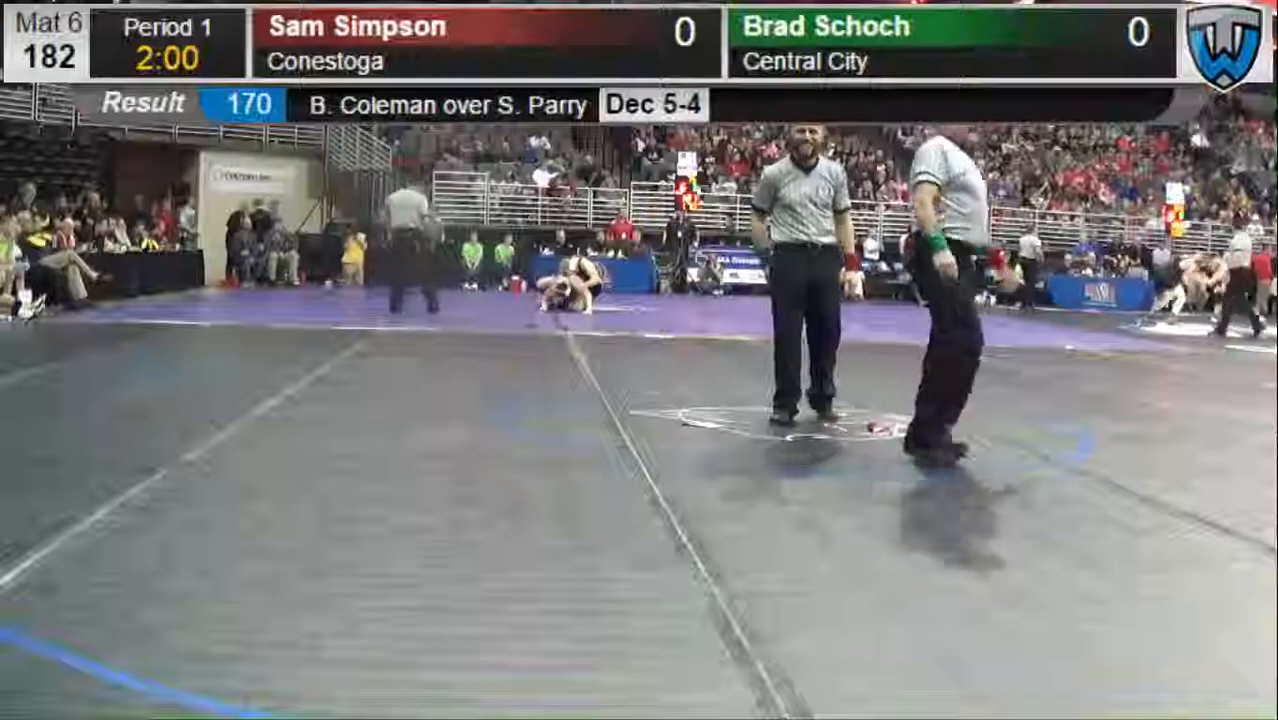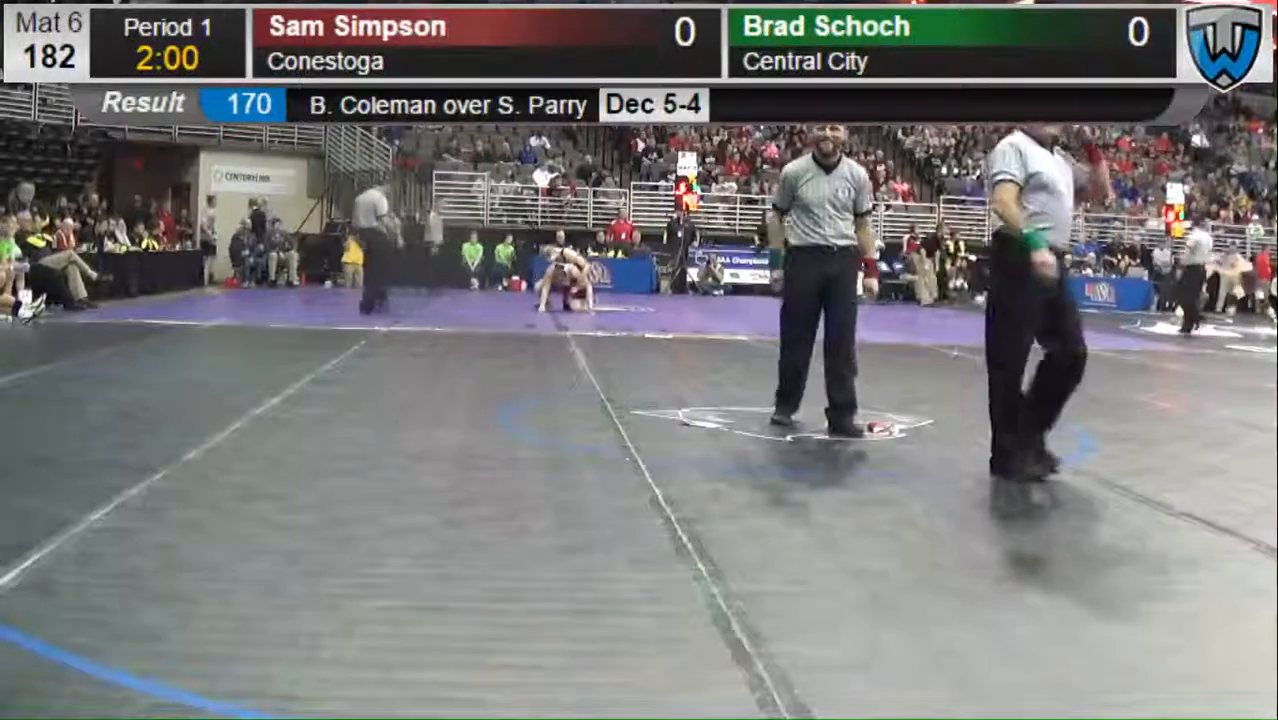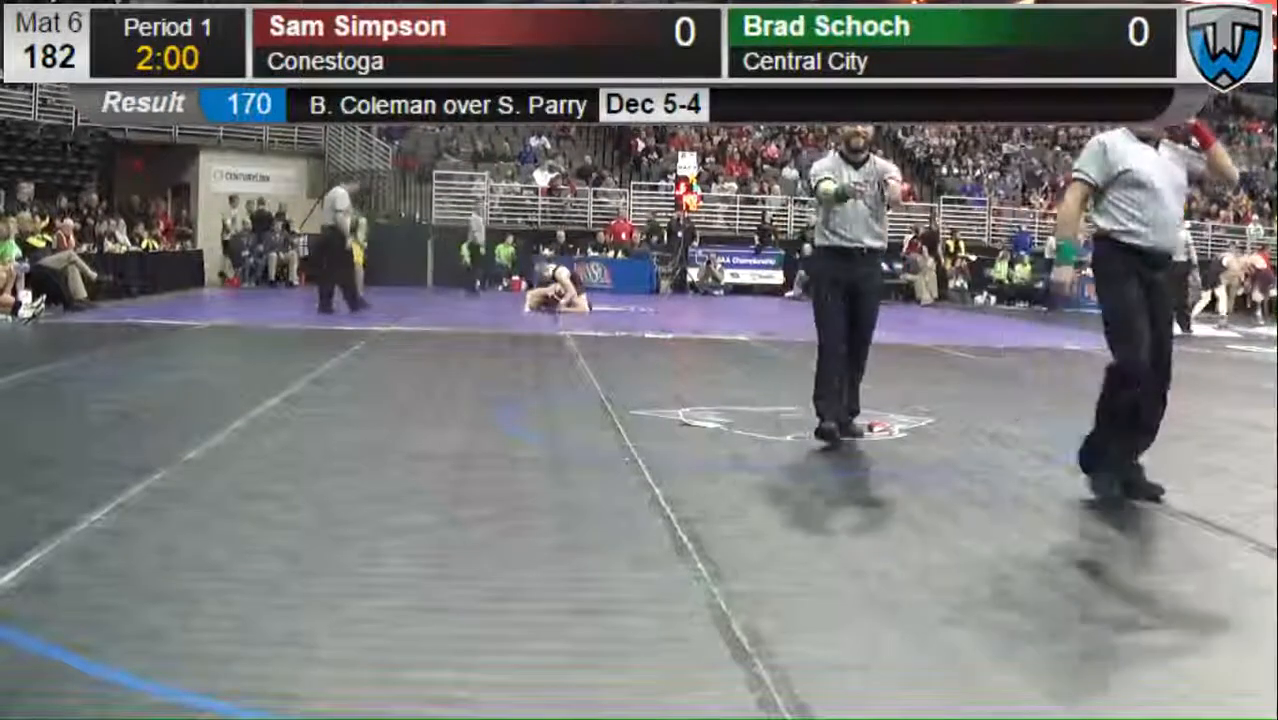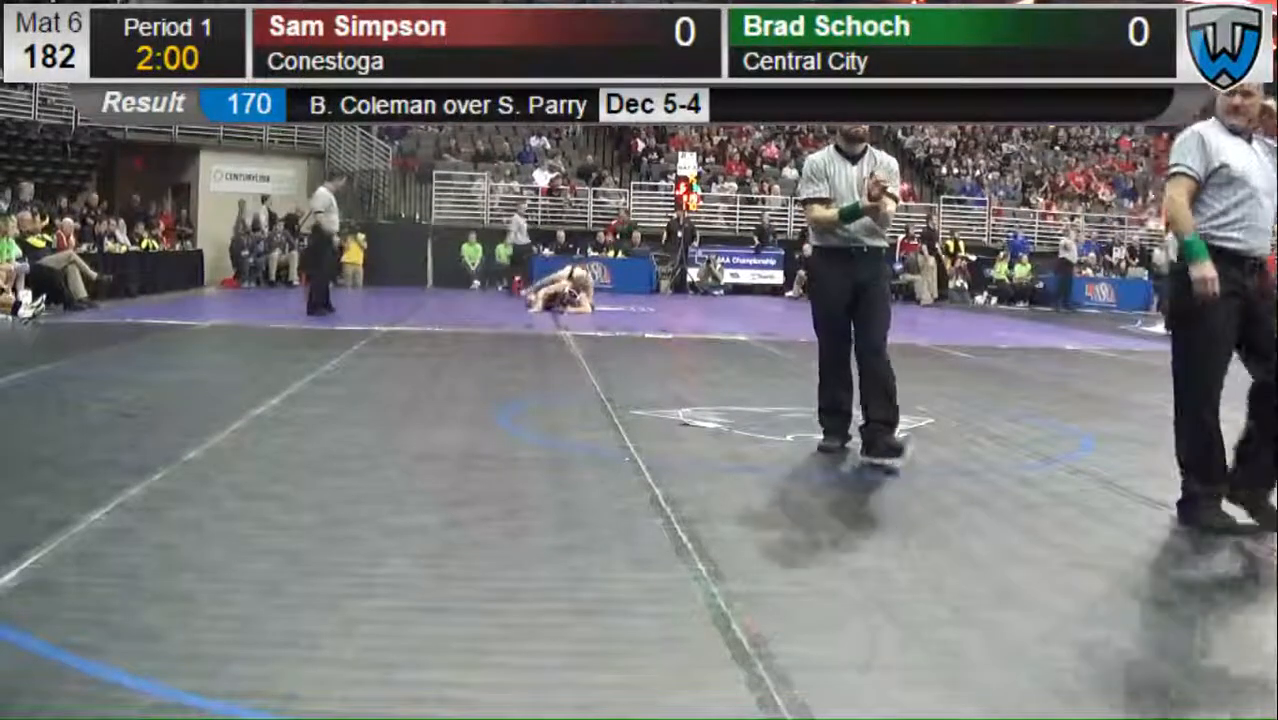
dt=0.7s
person 1, frame 1
left shoulder: (960, 158)
right shoulder: (937, 150)
right elbow: (923, 202)
right wrist: (938, 248)
left hip: (956, 259)
right hip: (940, 259)
left knee: (948, 343)
right knee: (965, 342)
left ankle: (927, 432)
right ankle: (932, 431)
person 1, frame 2
left shoulder: (1060, 158)
right shoulder: (1014, 147)
left elbow: (1101, 192)
right elbow: (1003, 202)
left wrist: (1092, 149)
right wrist: (1034, 246)
left hip: (1049, 266)
right hip: (1019, 263)
left knee: (1071, 354)
right knee: (1009, 359)
left ankle: (1028, 432)
right ankle: (1009, 453)
person 1, frame 3
left shoulder: (1177, 154)
right shoulder: (1108, 145)
left elbow: (1228, 175)
right elbow: (1072, 201)
left wrist: (1198, 129)
left hip: (1161, 268)
right hip: (1120, 263)
left knee: (1156, 372)
right knee: (1134, 364)
left ankle: (1123, 464)
right ankle: (1100, 456)
person 1, frame 4
right shoulder: (1200, 137)
right elbow: (1175, 199)
right wrist: (1197, 256)
right hip: (1209, 273)
right knee: (1200, 390)
right ankle: (1200, 499)
person 2, frame 1
left shoulder: (835, 173)
right shoulder: (774, 174)
left elbow: (843, 220)
right elbow: (758, 218)
right wrist: (766, 258)
left hip: (826, 258)
right hip: (788, 258)
left knee: (828, 333)
right knee: (787, 335)
left ankle: (821, 398)
right ankle: (785, 403)
person 2, frame 2
left shoulder: (857, 175)
right shoulder: (794, 172)
left elbow: (863, 224)
right elbow: (777, 218)
left wrist: (871, 269)
right wrist: (776, 262)
left hip: (843, 262)
right hip: (803, 260)
left knee: (842, 340)
right knee: (795, 336)
left ankle: (841, 415)
right ankle: (786, 403)
person 2, frame 3
left shoulder: (884, 168)
right shoulder: (824, 166)
left elbow: (893, 197)
right elbow: (827, 193)
left wrist: (894, 190)
right wrist: (847, 190)
left hip: (869, 263)
right hip: (830, 261)
left knee: (858, 345)
right knee: (832, 343)
left ankle: (845, 414)
right ankle: (829, 419)
person 2, frame 4
left shoulder: (885, 164)
right shoulder: (817, 163)
left elbow: (886, 219)
right elbow: (815, 217)
left wrist: (878, 203)
right wrist: (858, 209)
left hip: (872, 263)
right hip: (830, 263)
left knee: (874, 349)
right knee: (833, 350)
left ankle: (879, 433)
right ankle: (835, 428)
